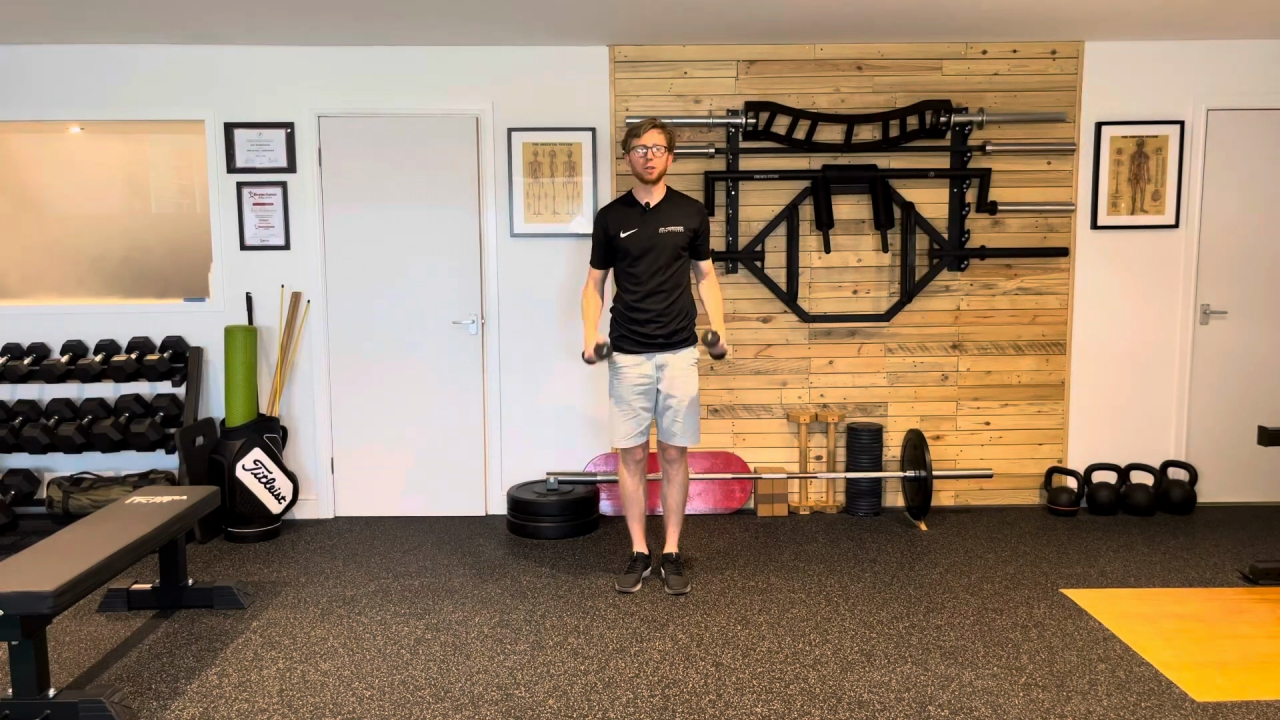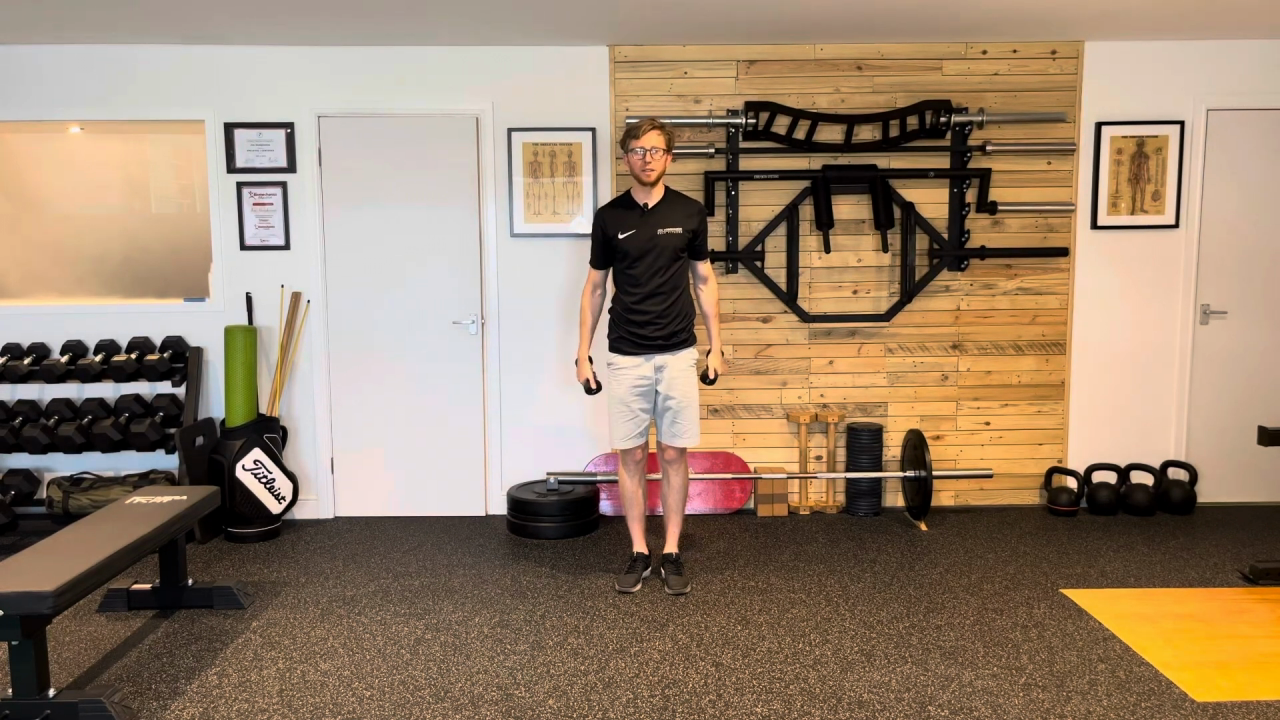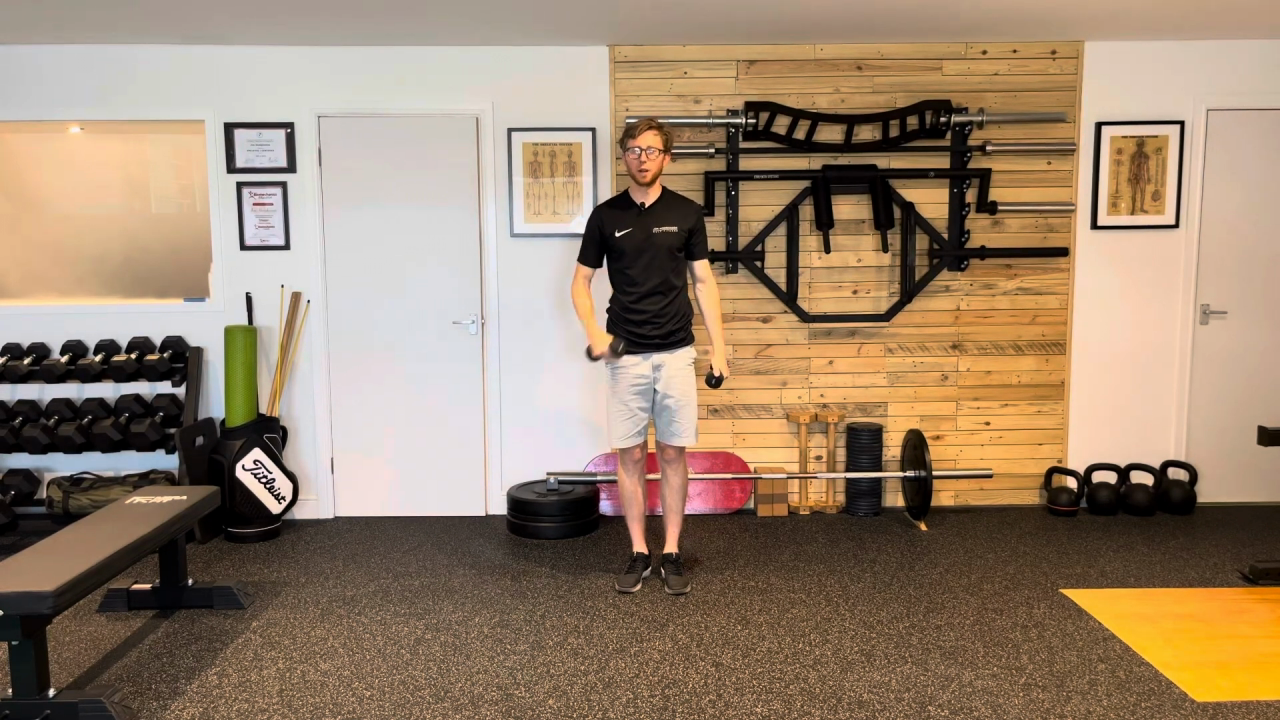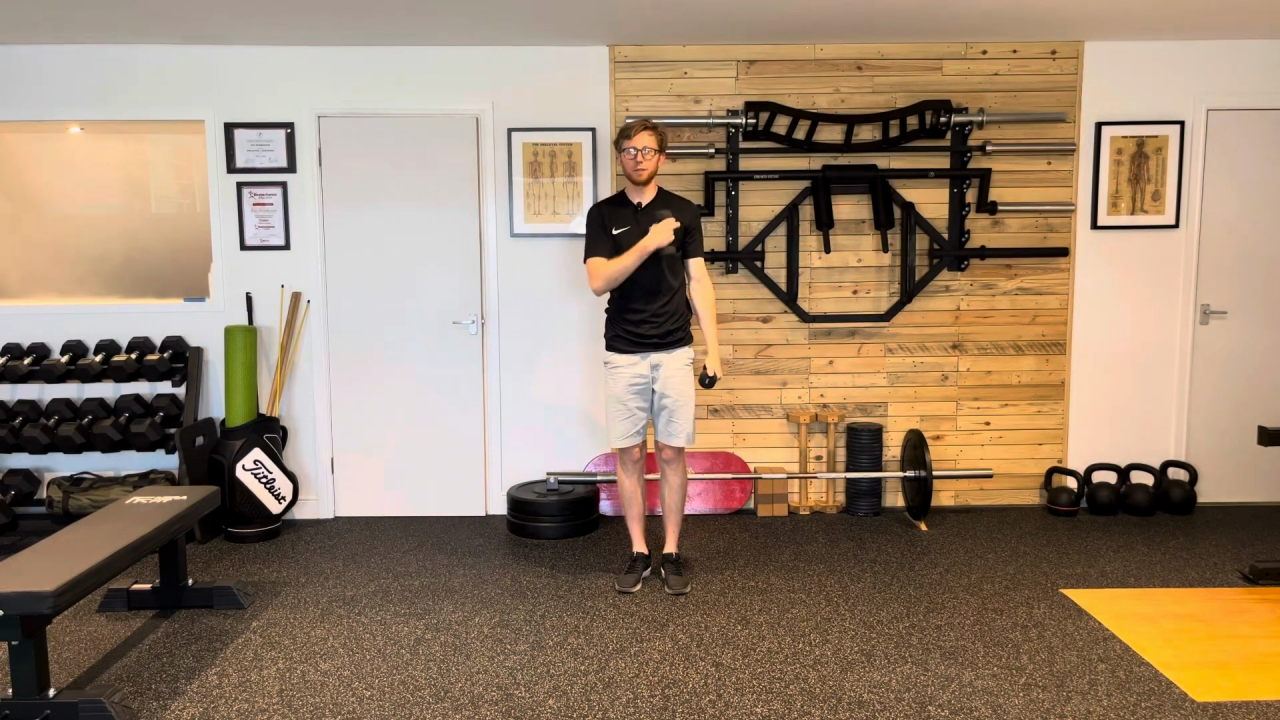
dt=0.4s
person 1, frame 1
left shoulder: (691, 212)
right shoulder: (610, 216)
left elbow: (705, 275)
right elbow: (594, 284)
left wrist: (716, 327)
right wrist: (592, 333)
left hip: (678, 352)
right hip: (628, 354)
left knee: (674, 453)
right knee: (631, 454)
left ankle: (671, 553)
right ankle: (638, 552)
person 1, frame 2
left shoulder: (690, 212)
right shoulder: (609, 216)
left elbow: (704, 280)
right elbow: (594, 287)
left wrist: (716, 345)
right wrist: (582, 352)
left hip: (678, 353)
right hip: (626, 356)
left knee: (674, 454)
right knee: (631, 456)
left ankle: (672, 553)
right ankle: (639, 552)
person 1, frame 3
left shoulder: (687, 212)
right shoulder: (605, 215)
left elbow: (703, 282)
right elbow: (581, 283)
left wrist: (719, 347)
right wrist: (594, 331)
left hip: (676, 352)
right hip: (625, 355)
left knee: (673, 453)
right knee: (630, 455)
left ankle: (672, 553)
right ankle: (638, 552)
person 1, frame 4
left shoulder: (683, 211)
right shoulder: (603, 214)
left elbow: (698, 281)
right elbow: (597, 280)
left wrist: (713, 347)
right wrist: (648, 242)
left hip: (674, 351)
right hip: (623, 354)
left knee: (672, 452)
right knee: (629, 454)
left ankle: (671, 553)
right ankle: (638, 553)
